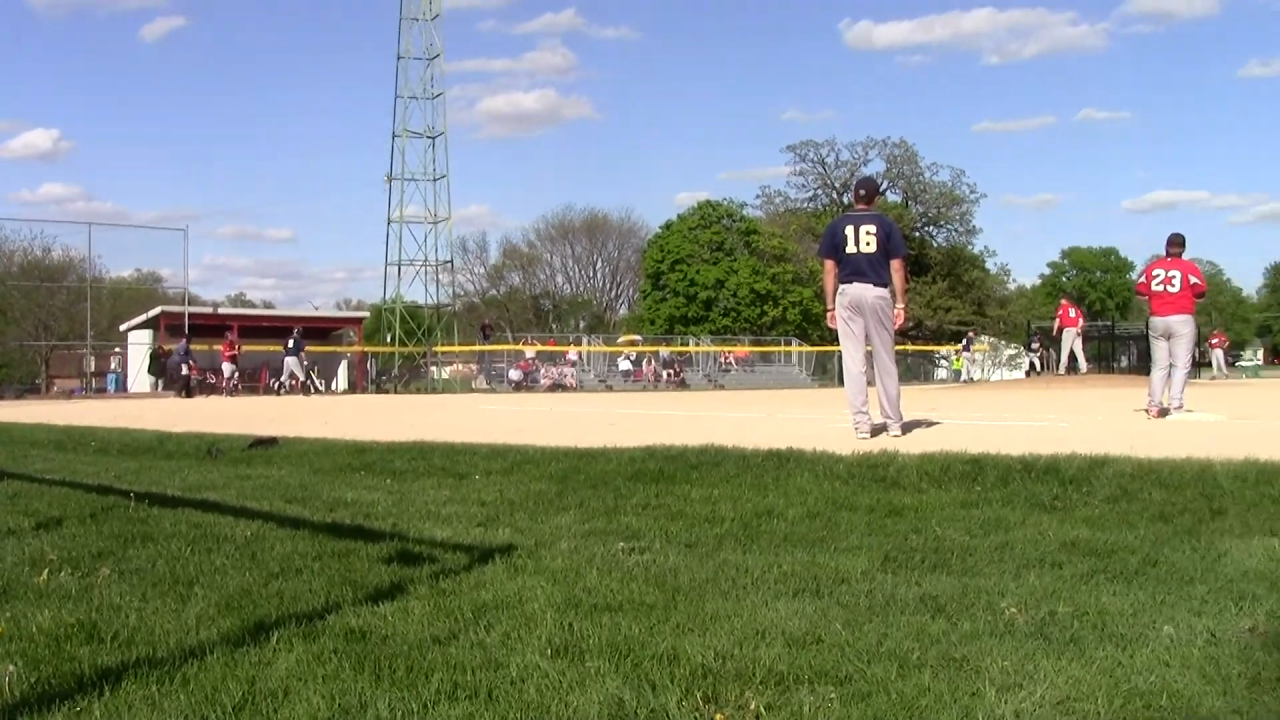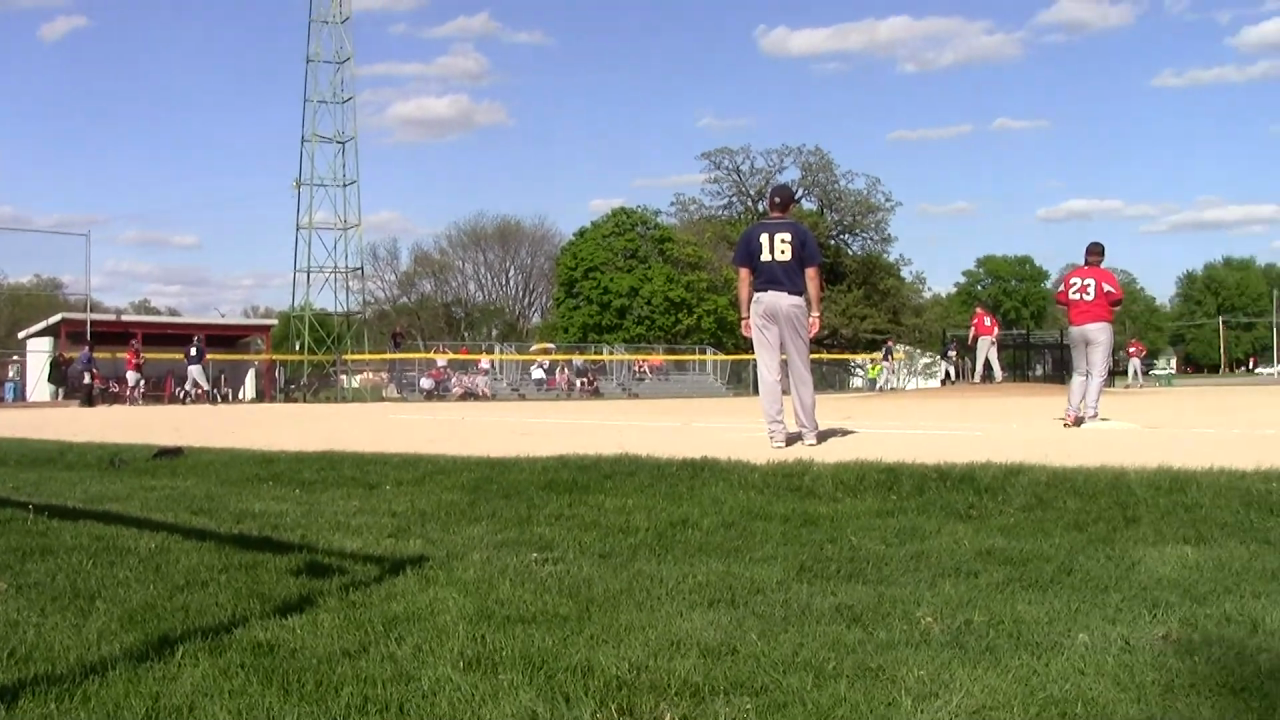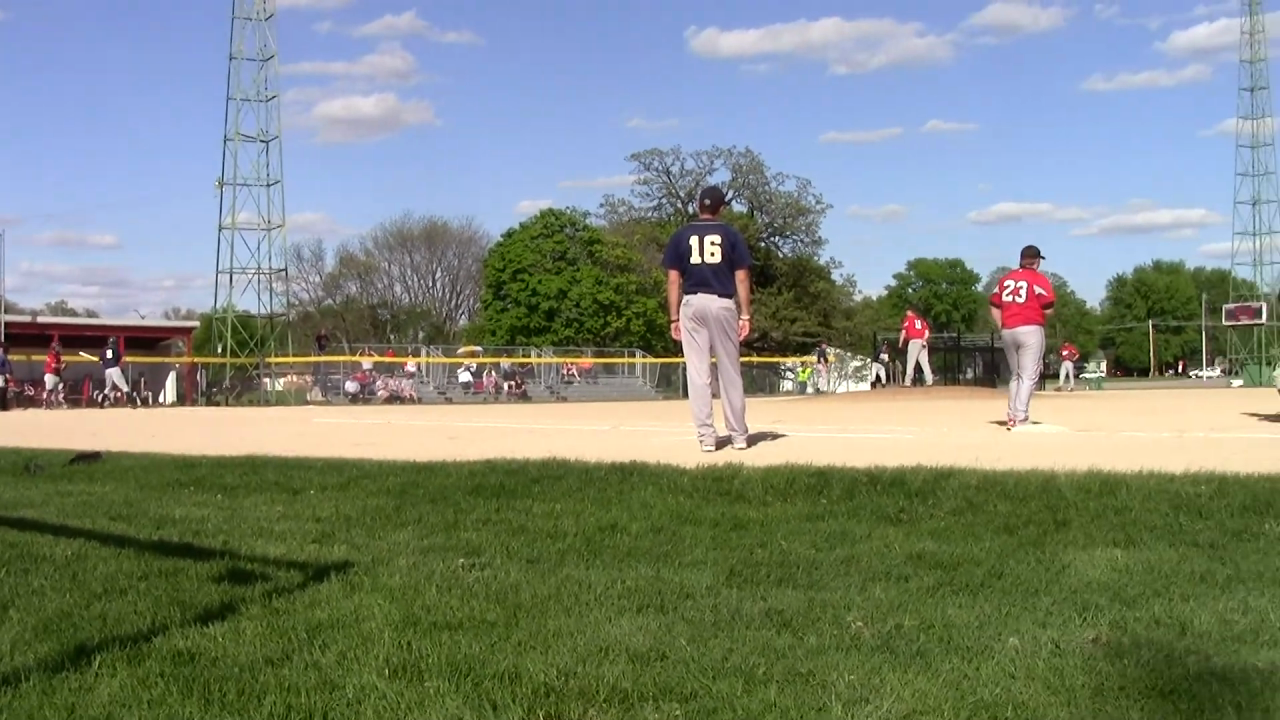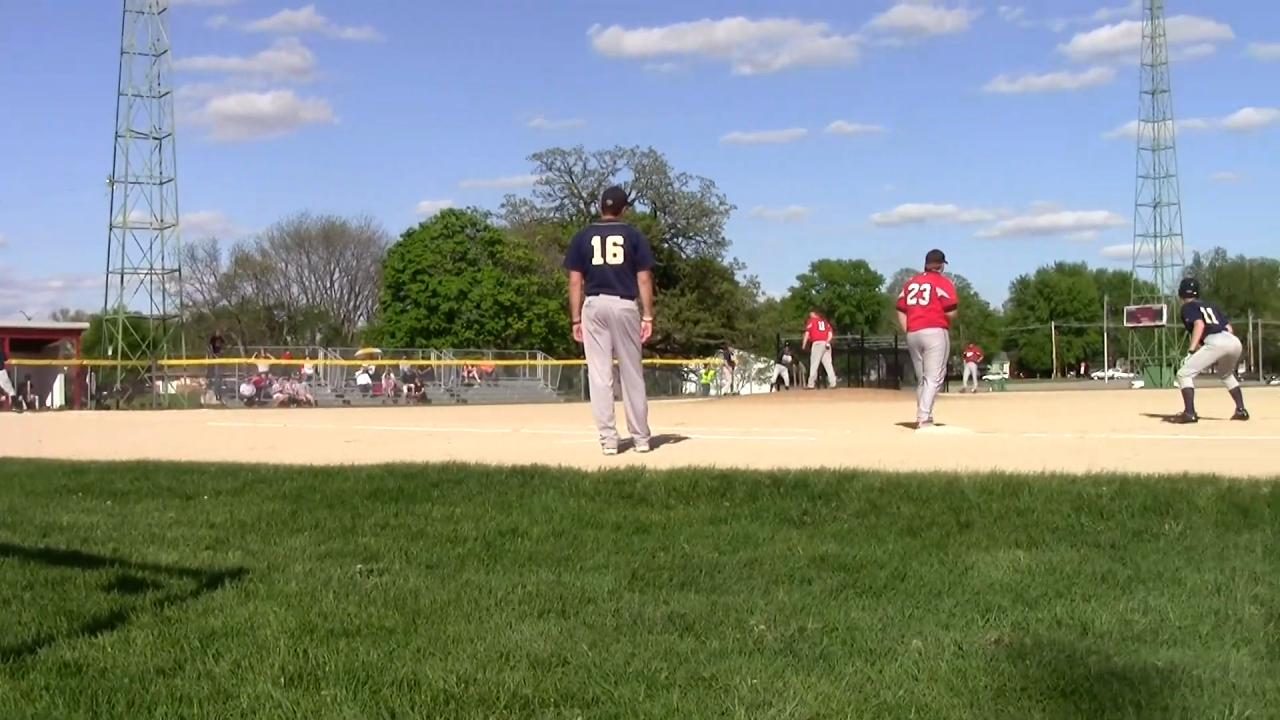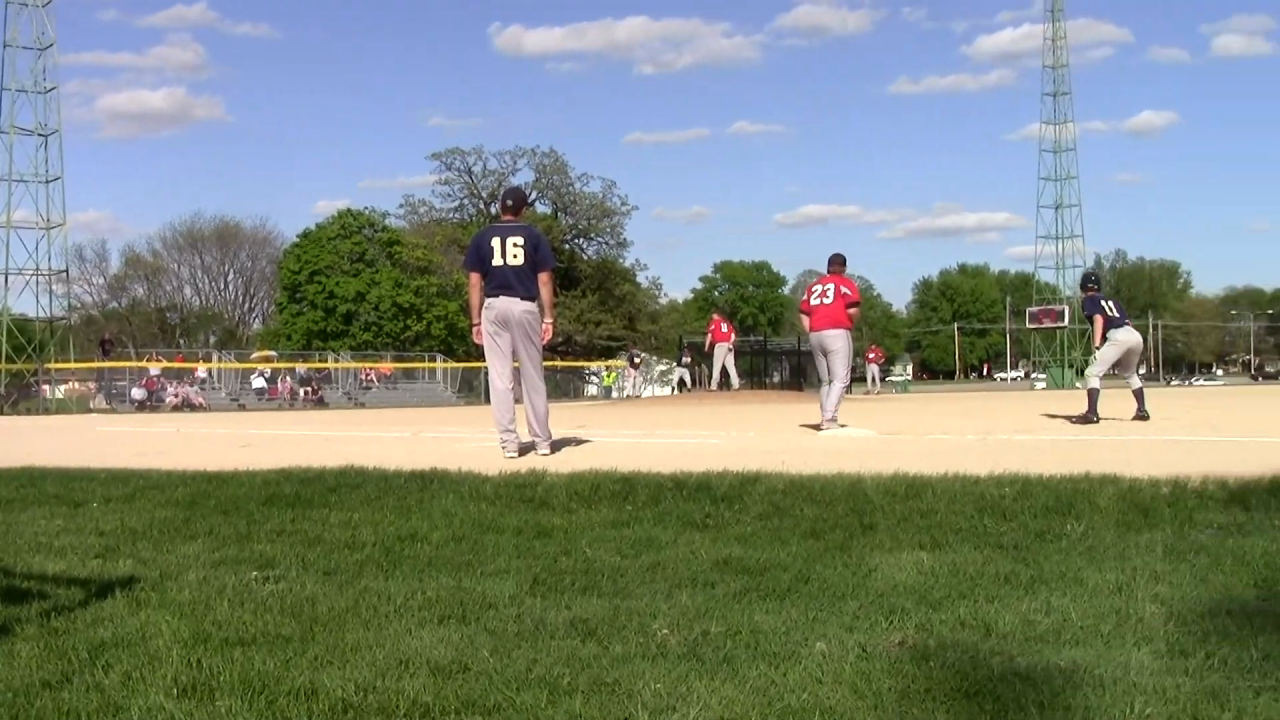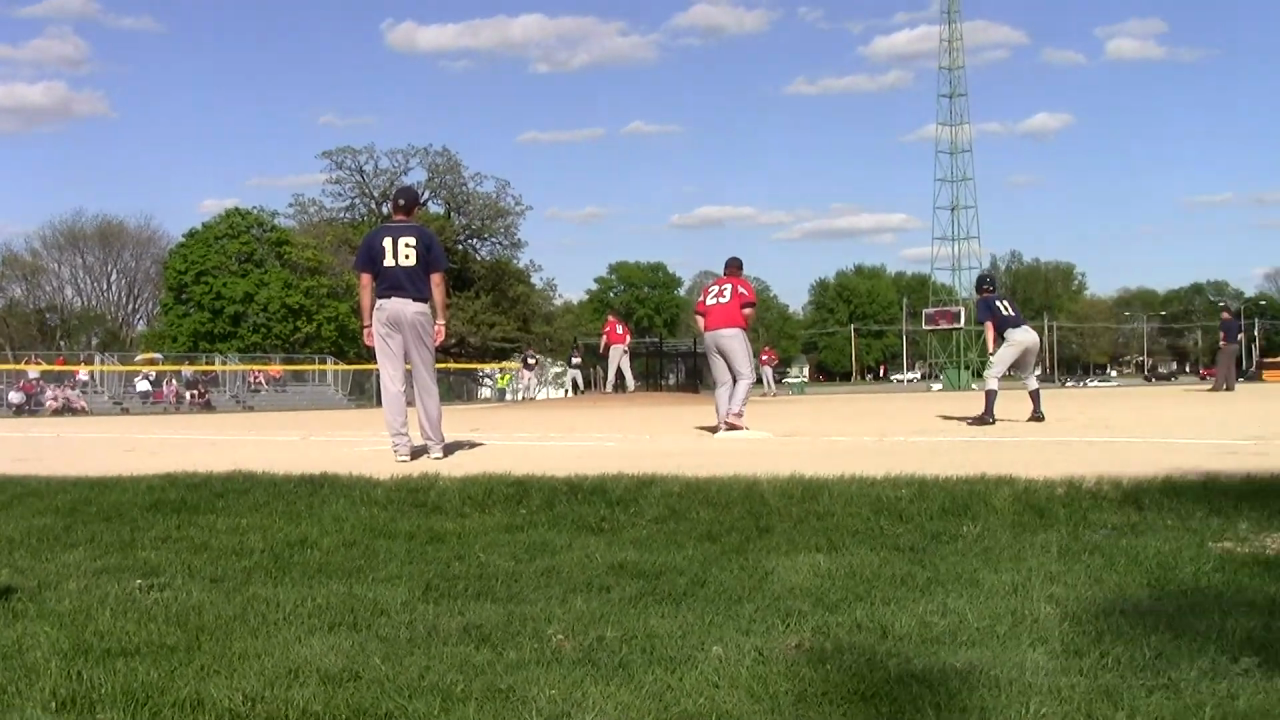
dt=0.2s
person 1, frame 1
left shoulder: (836, 225)
right shoulder: (886, 224)
left elbow: (829, 269)
right elbow: (897, 267)
left wrist: (830, 306)
right wrist: (900, 303)
left hip: (847, 294)
right hip: (878, 294)
left knee: (853, 361)
right knee: (885, 360)
left ankle: (861, 423)
right ankle: (893, 422)
person 1, frame 2
left shoulder: (751, 233)
right shoulder: (801, 232)
left elbow: (744, 277)
right elbow: (812, 275)
left wrist: (744, 314)
right wrist: (815, 312)
left hip: (762, 302)
right hip: (793, 302)
left knee: (768, 370)
right knee: (800, 369)
left ankle: (776, 432)
right ankle: (809, 431)
person 1, frame 3
left shoulder: (681, 235)
right shoulder: (731, 234)
left elbow: (673, 280)
right elbow: (741, 278)
left wrist: (674, 317)
right wrist: (745, 314)
left hip: (692, 305)
right hip: (723, 305)
left knee: (698, 372)
right knee: (730, 372)
left ankle: (706, 435)
right ankle: (738, 434)
person 1, frame 4
left shoulder: (583, 236)
right shoulder: (633, 235)
left elbow: (575, 281)
right elbow: (644, 279)
left wrist: (576, 319)
right wrist: (647, 316)
left hip: (594, 306)
right hip: (625, 306)
left knee: (599, 375)
right knee: (632, 374)
left ankle: (608, 438)
right ankle: (641, 437)
person 1, frame 5
left shoulder: (482, 237)
right shoulder: (534, 236)
left elbow: (475, 283)
right elbow: (544, 281)
left wrist: (475, 321)
right wrist: (548, 318)
left hip: (493, 308)
right hip: (525, 308)
left knee: (500, 377)
right knee: (533, 377)
left ankle: (509, 442)
right ankle: (542, 440)
person 1, frame 6
left shoulder: (373, 237)
right shoulder: (426, 236)
left elbow: (365, 284)
right elbow: (437, 282)
left wrist: (366, 322)
right wrist: (440, 319)
left hip: (385, 309)
right hip: (417, 309)
left knee: (391, 380)
right knee: (425, 379)
left ankle: (401, 445)
right ankle: (434, 443)
